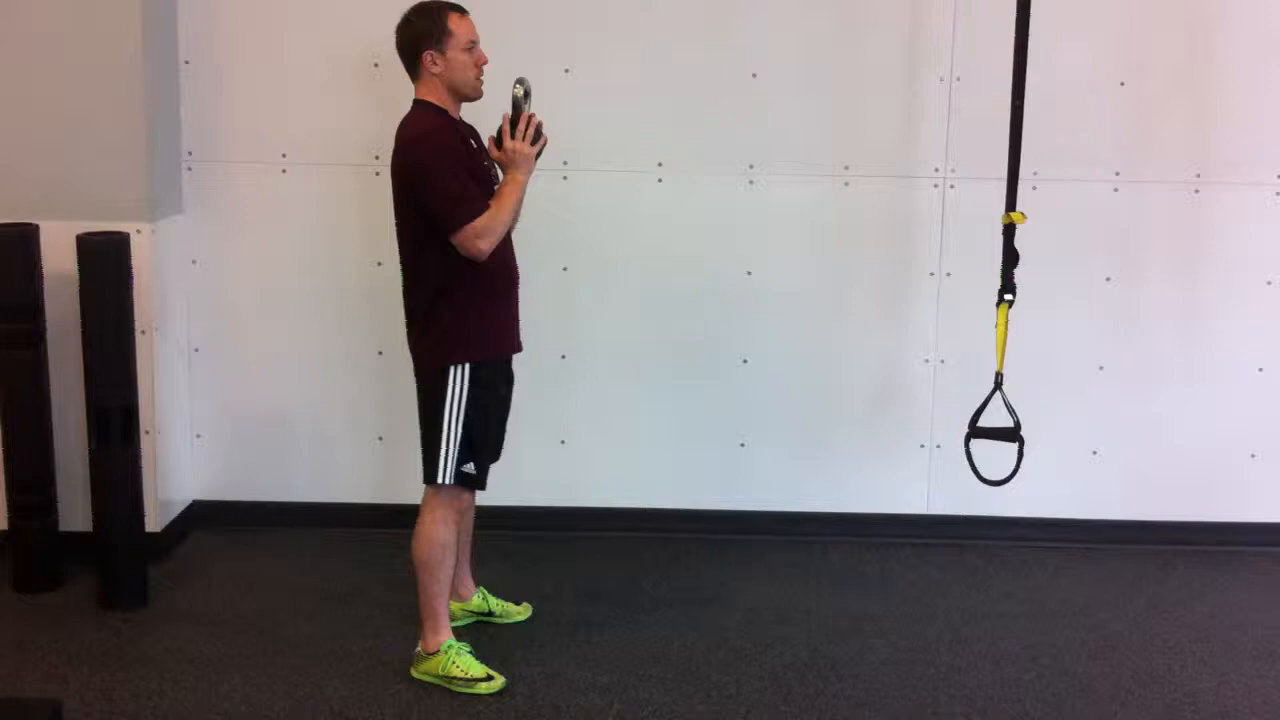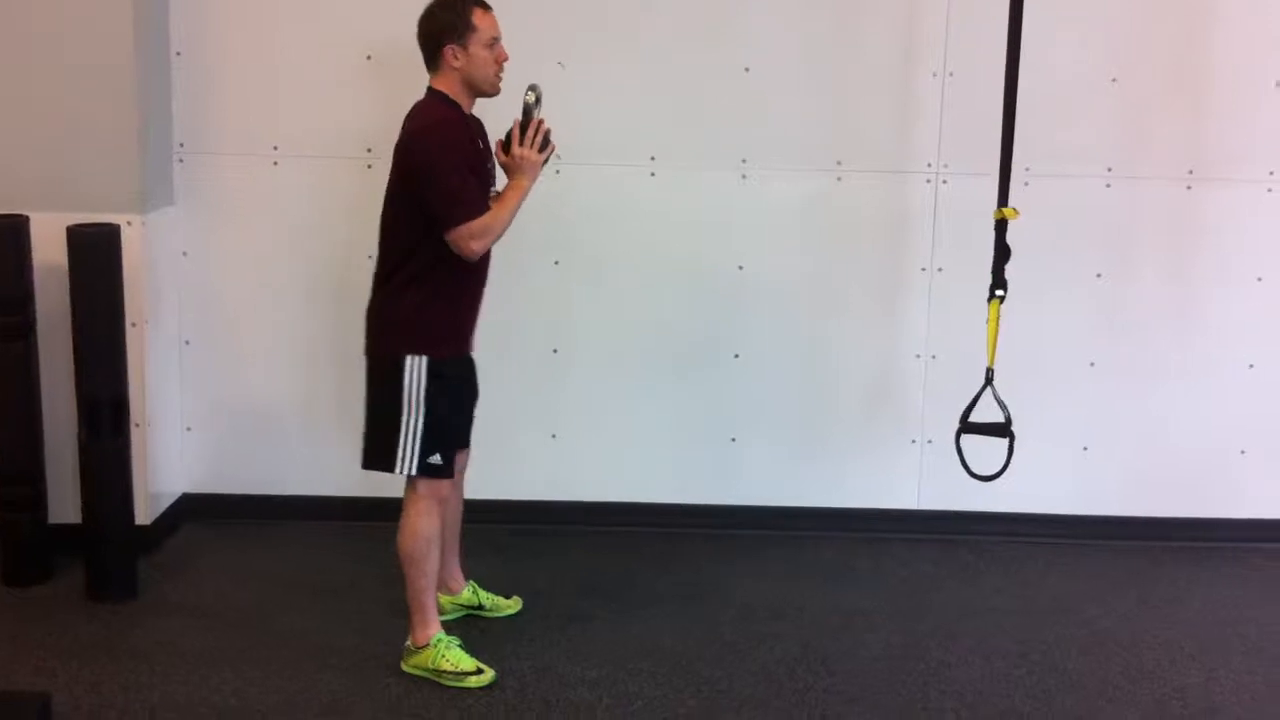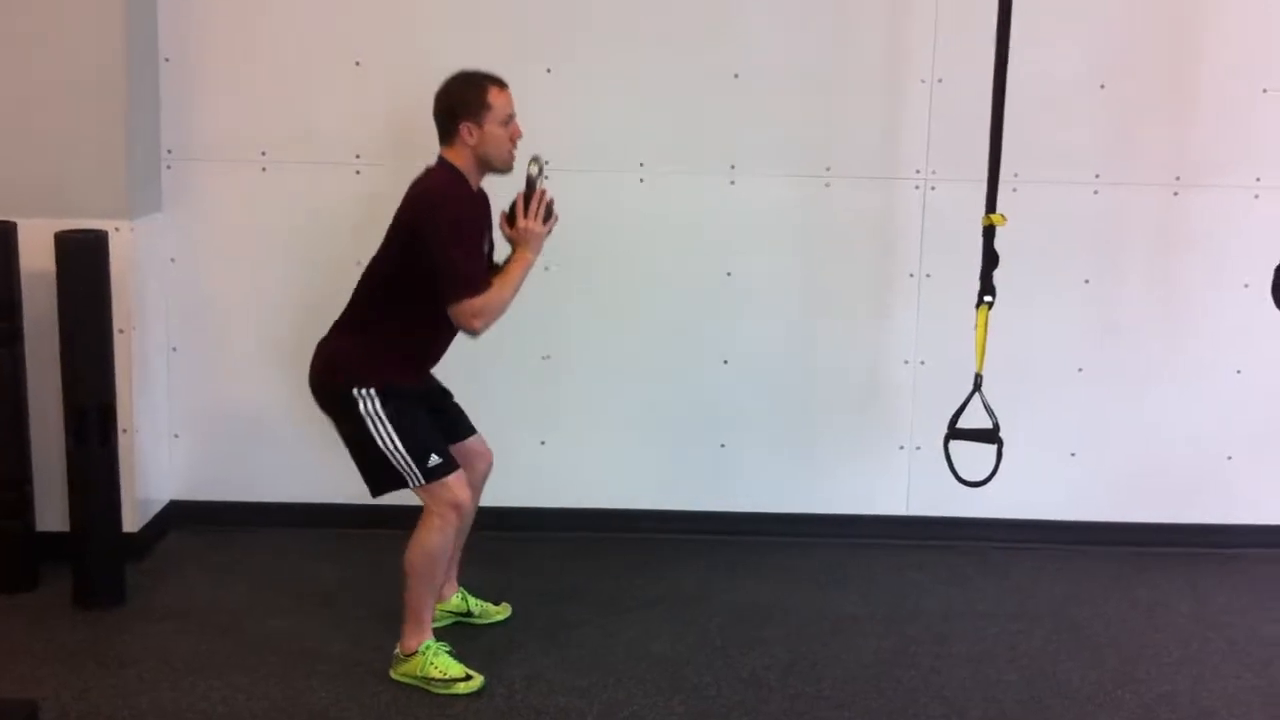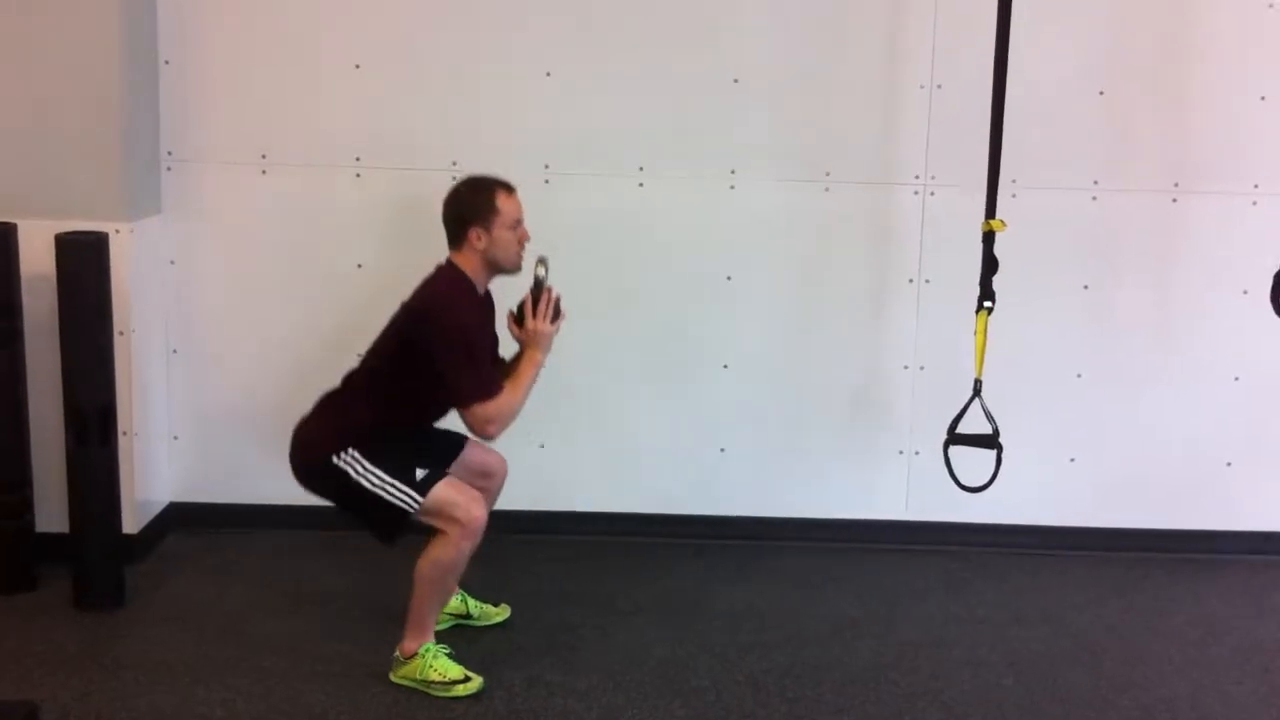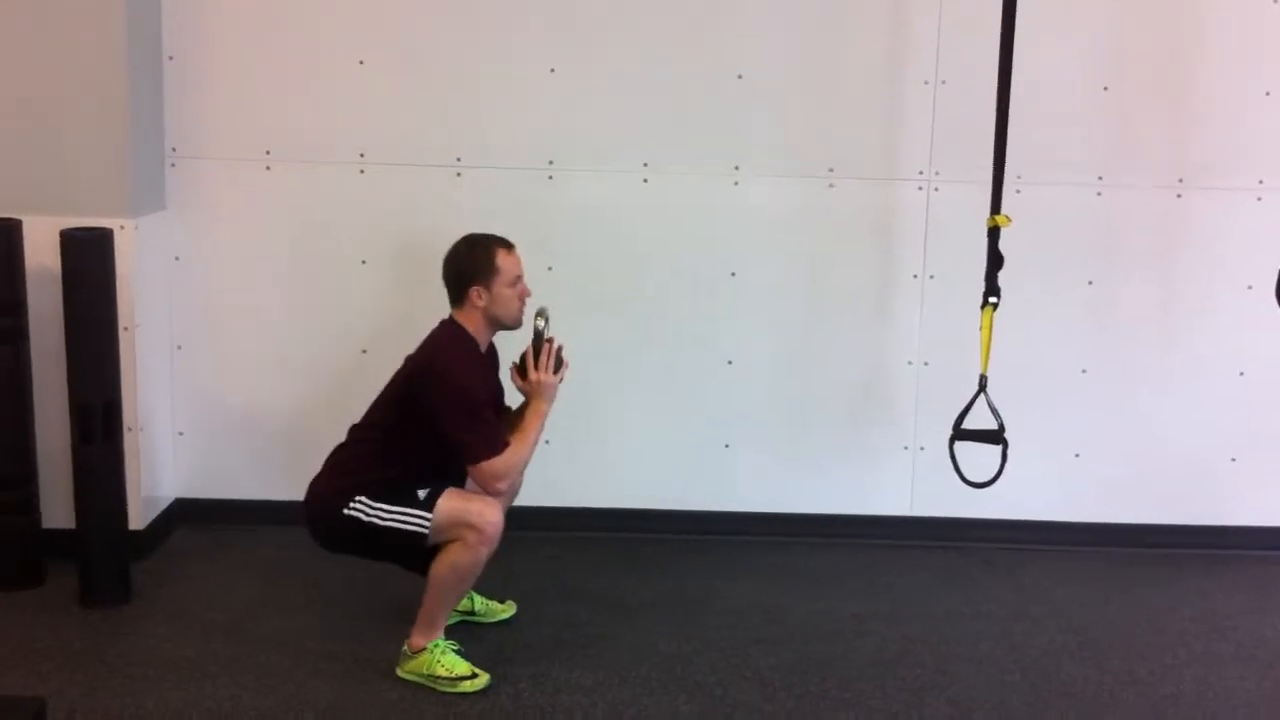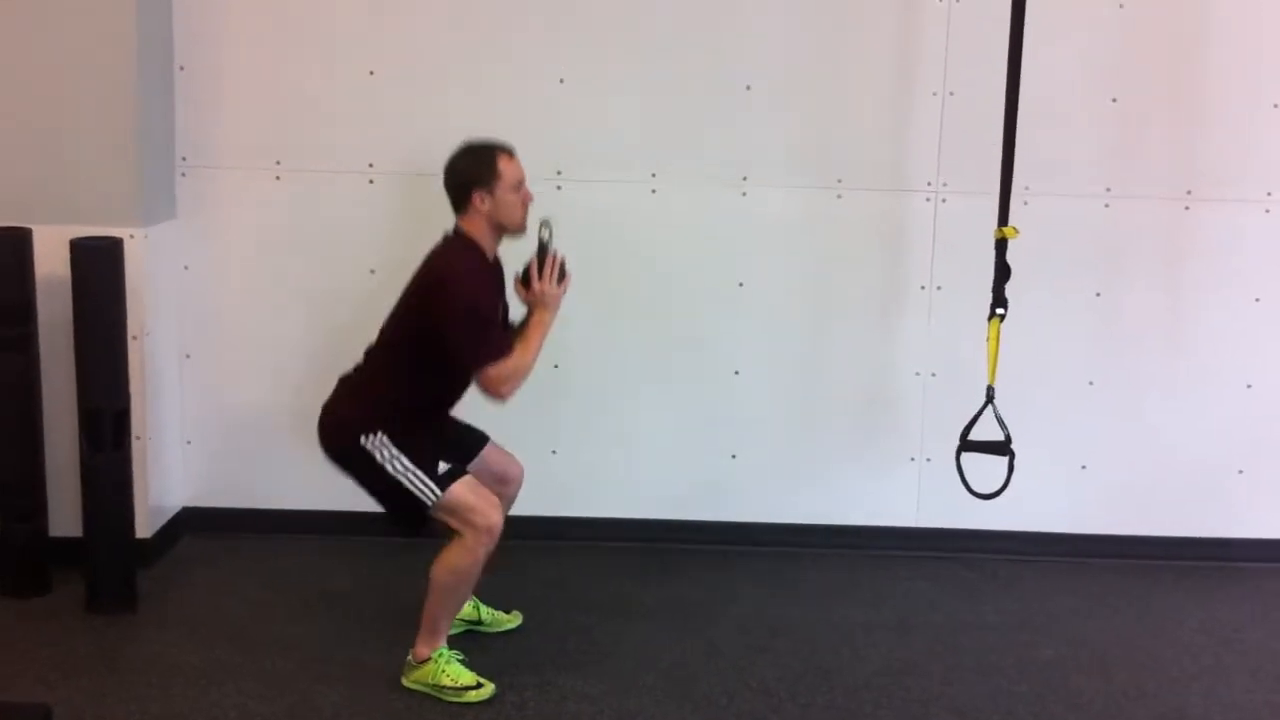
dt=0.5s
person 1, frame 1
left shoulder: (450, 131)
right shoulder: (427, 138)
right elbow: (477, 238)
left wrist: (507, 167)
right wrist: (519, 172)
left hip: (480, 338)
right hip: (456, 345)
left knee: (466, 481)
right knee: (447, 489)
left ankle: (463, 594)
right ankle: (435, 647)
person 1, frame 2
left shoulder: (460, 124)
right shoulder: (435, 129)
left elbow: (472, 224)
right elbow: (471, 238)
left wrist: (513, 173)
right wrist: (523, 177)
left hip: (442, 333)
right hip: (415, 337)
left knee: (451, 466)
right knee: (428, 481)
left ankle: (452, 588)
right ankle: (424, 641)
person 1, frame 3
left shoulder: (466, 195)
right shoulder: (442, 200)
left elbow: (480, 292)
right elbow: (475, 317)
left wrist: (519, 248)
right wrist: (528, 251)
left hip: (398, 368)
right hip: (359, 375)
left knee: (477, 461)
right knee: (451, 495)
left ankle: (445, 594)
right ankle: (414, 649)
person 1, frame 4
left shoulder: (470, 294)
right shoulder: (449, 306)
left elbow: (489, 387)
right elbow: (488, 419)
left wrist: (526, 347)
right wrist: (538, 350)
left hip: (380, 430)
right hip: (336, 446)
left knee: (489, 470)
right knee: (466, 514)
left ankle: (444, 596)
right ankle: (414, 653)
person 1, frame 5
left shoulder: (472, 347)
right shoulder: (451, 366)
left elbow: (497, 443)
right elbow: (496, 478)
left wrist: (530, 399)
right wrist: (542, 402)
left hip: (387, 477)
right hip: (345, 503)
left knee: (508, 479)
right knee: (484, 519)
left ankle: (450, 594)
right ankle: (421, 648)
person 1, frame 6
left shoulder: (480, 261)
right shoulder: (459, 275)
left elbow: (497, 352)
right elbow: (501, 382)
left wrist: (532, 311)
right wrist: (545, 312)
left hip: (408, 413)
right hip: (365, 425)
left knee: (506, 474)
right knee: (483, 518)
left ankle: (457, 603)
right ankle: (426, 657)
